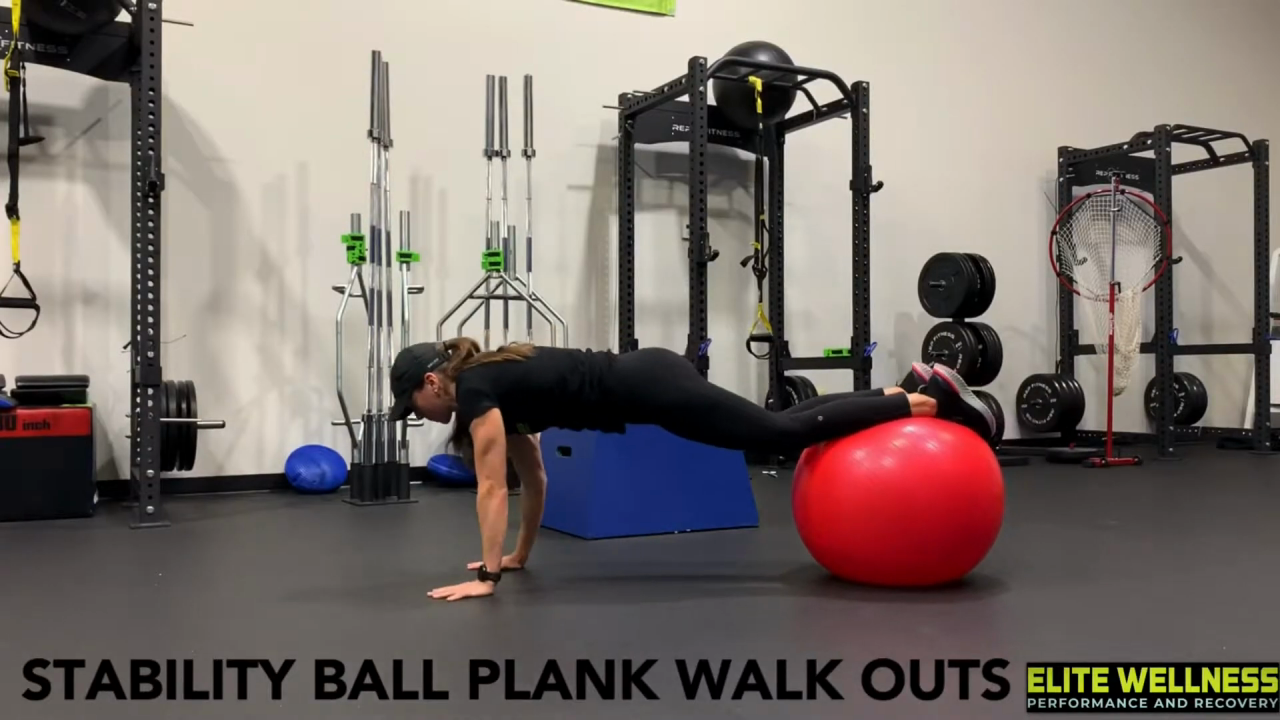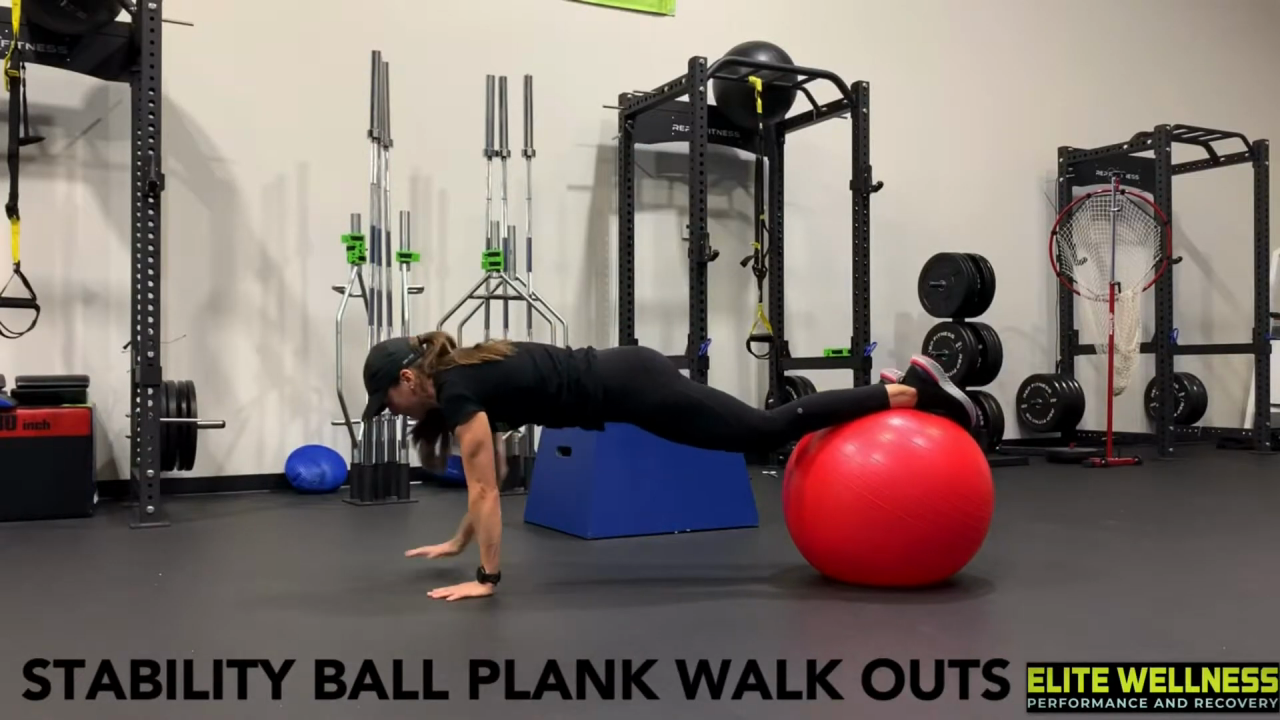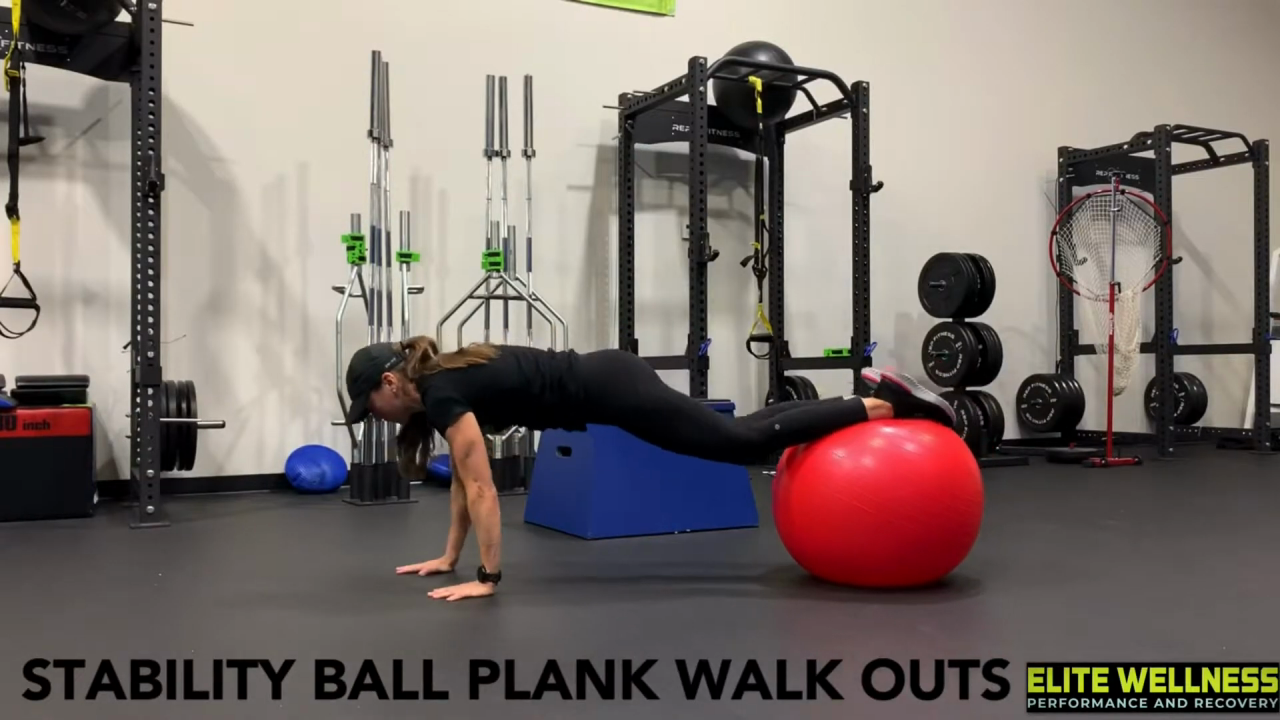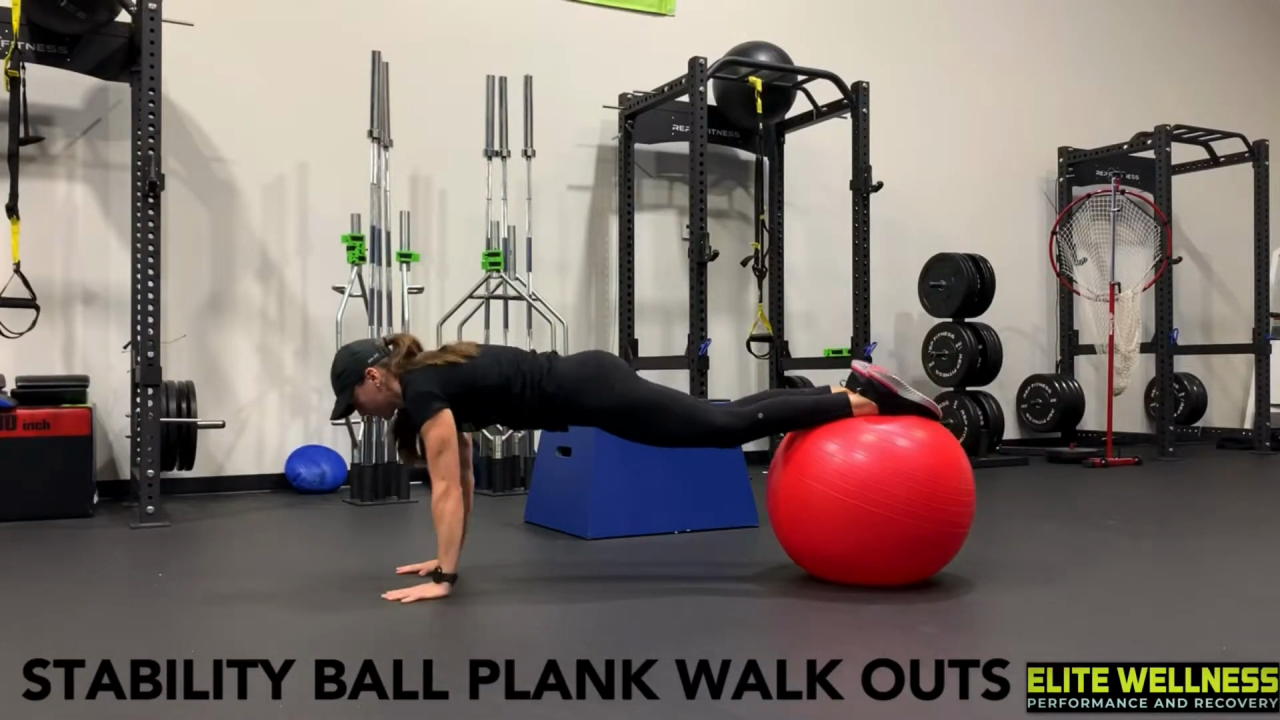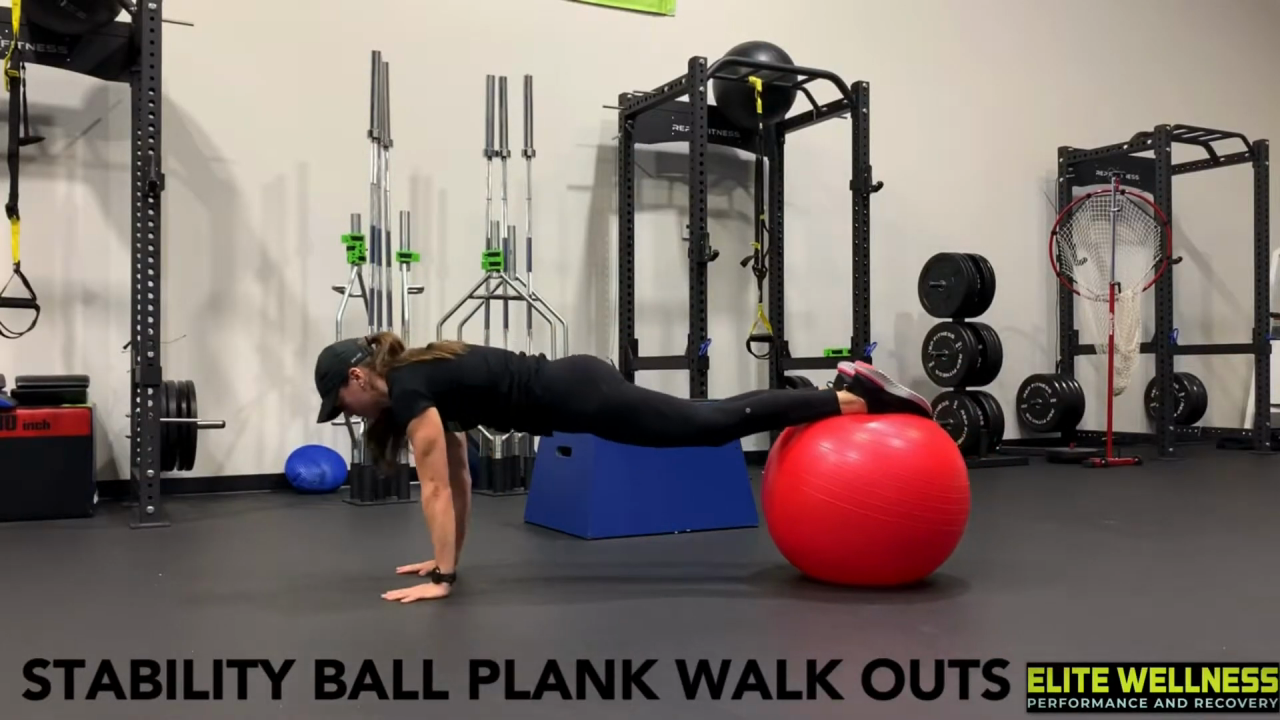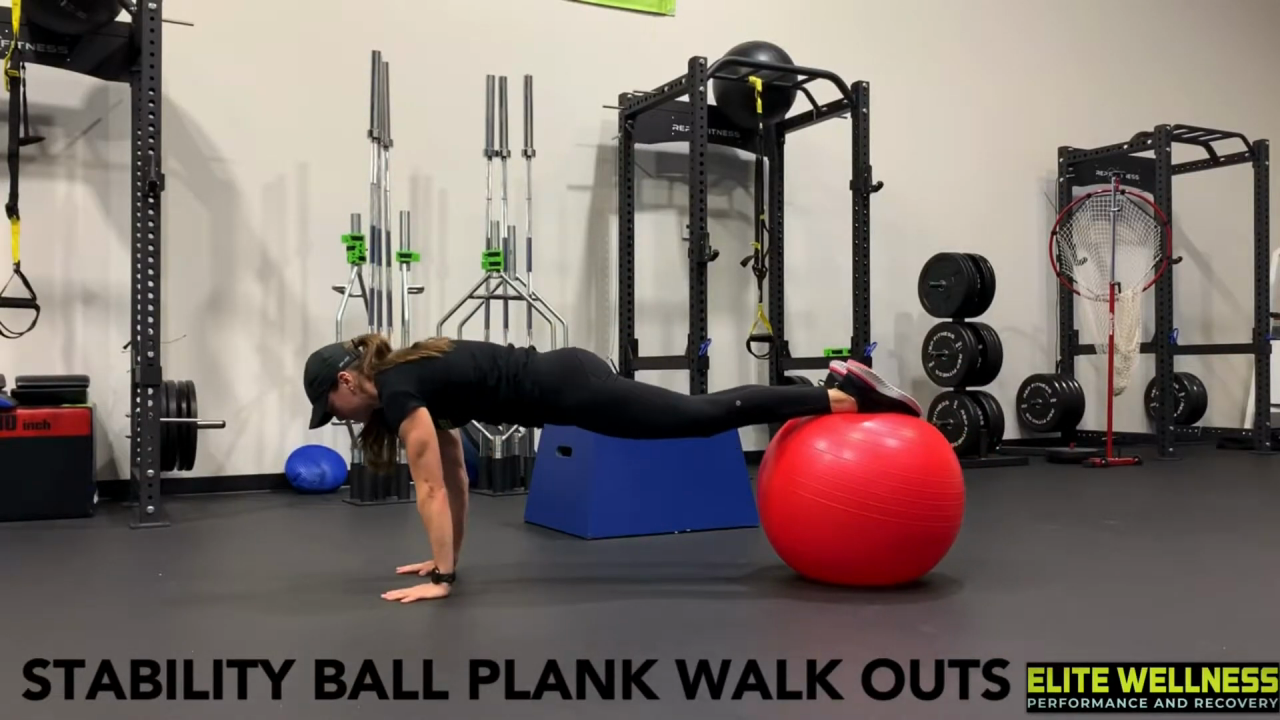
dt=0.3s
person 1, frame 1
left shoulder: (474, 388)
right shoulder: (497, 385)
left elbow: (491, 489)
right elbow: (534, 477)
left wrist: (486, 575)
right wrist: (521, 554)
left hip: (648, 387)
right hip: (649, 378)
left knee: (789, 433)
right knee: (783, 425)
left ankle: (933, 400)
right ankle: (904, 389)
person 1, frame 2
left shoulder: (455, 392)
right shoulder: (469, 378)
left elbow: (483, 489)
right elbow: (489, 483)
left wrist: (486, 577)
right wrist: (458, 543)
left hip: (630, 388)
right hip: (626, 375)
left knee: (770, 429)
right knee: (765, 427)
left ankle: (914, 390)
right ankle: (890, 388)
person 1, frame 3
left shoulder: (441, 394)
right shoulder: (447, 384)
left elbow: (481, 489)
right elbow: (465, 483)
left wrist: (488, 577)
right wrist: (449, 557)
left hip: (611, 389)
right hip: (608, 379)
left knee: (747, 442)
right knee: (740, 432)
left ankle: (887, 403)
right ankle: (865, 397)
person 1, frame 4
left shoulder: (422, 390)
right shoulder: (437, 381)
left elbow: (446, 487)
right elbow: (464, 476)
left wrist: (443, 577)
right wrist: (444, 558)
left hip: (591, 391)
right hip: (588, 381)
left knee: (730, 427)
right knee: (727, 418)
left ankle: (872, 400)
right ankle: (847, 387)
person 1, frame 5
left shoulder: (407, 389)
right shoulder: (425, 380)
left elbow: (436, 488)
right elbow: (459, 477)
left wrist: (442, 578)
right wrist: (447, 558)
left hip: (578, 398)
right hip: (577, 385)
left knee: (717, 425)
right knee: (716, 420)
left ankle: (859, 399)
right ankle: (840, 388)
person 1, frame 6
left shoulder: (397, 389)
right shoulder: (416, 380)
left elbow: (431, 489)
right elbow: (455, 477)
left wrist: (442, 577)
right wrist: (446, 556)
left hip: (569, 388)
right hip: (567, 378)
left knee: (707, 415)
right knee: (704, 412)
left ankle: (851, 396)
right ankle: (835, 385)
